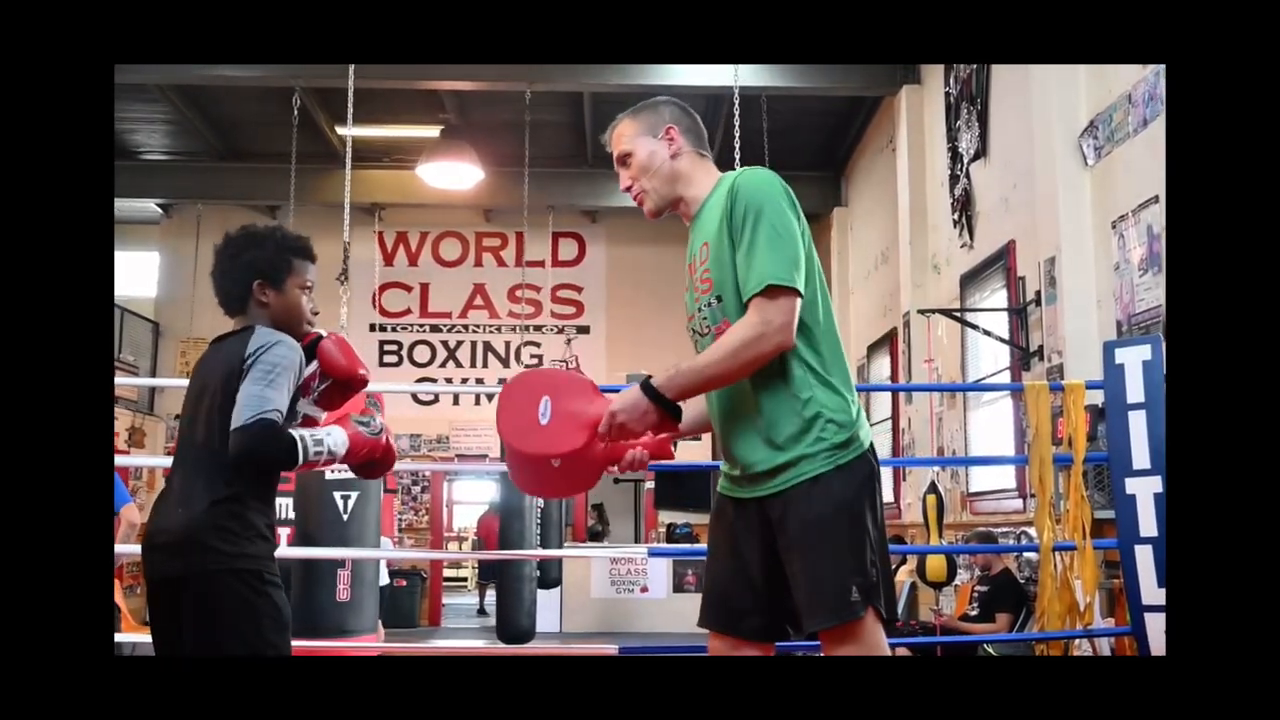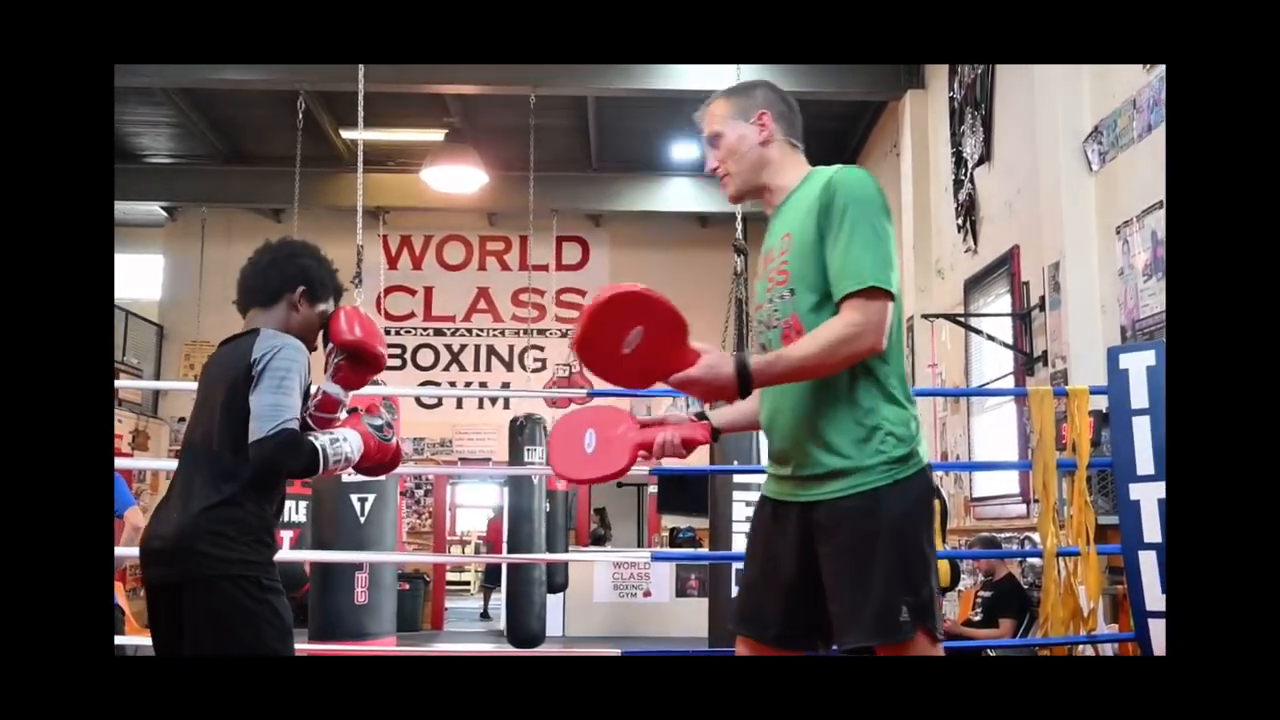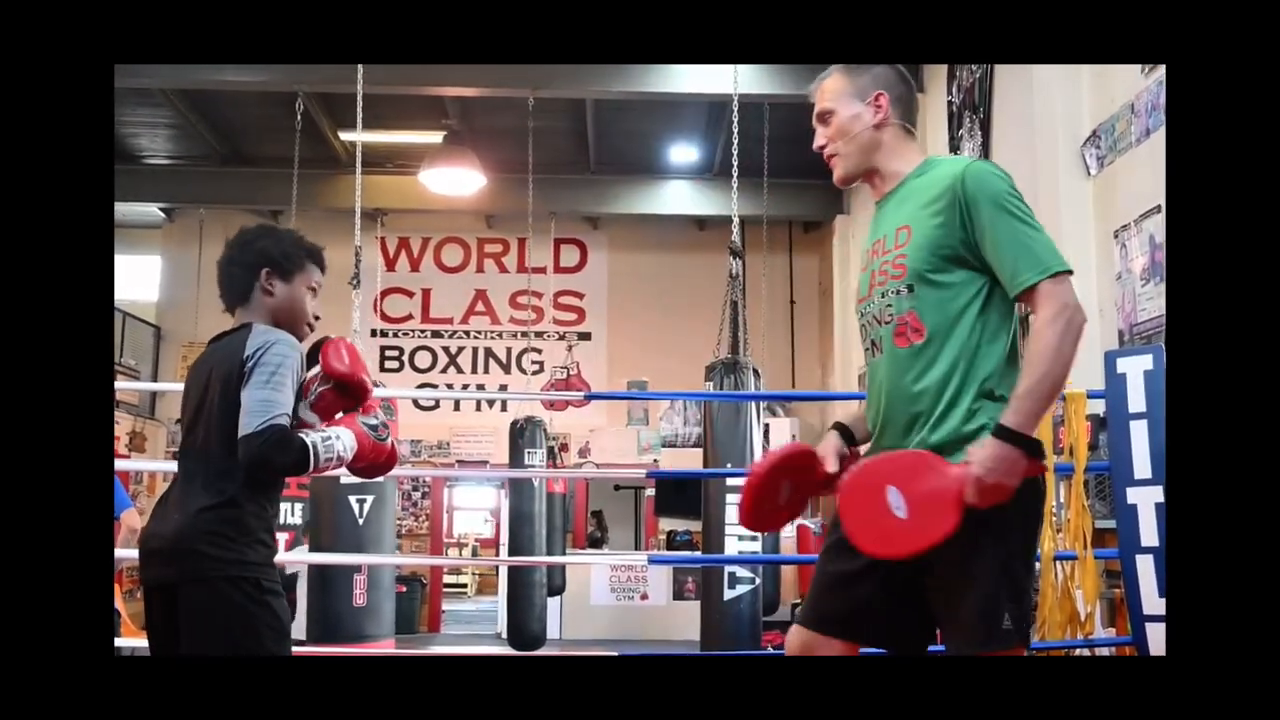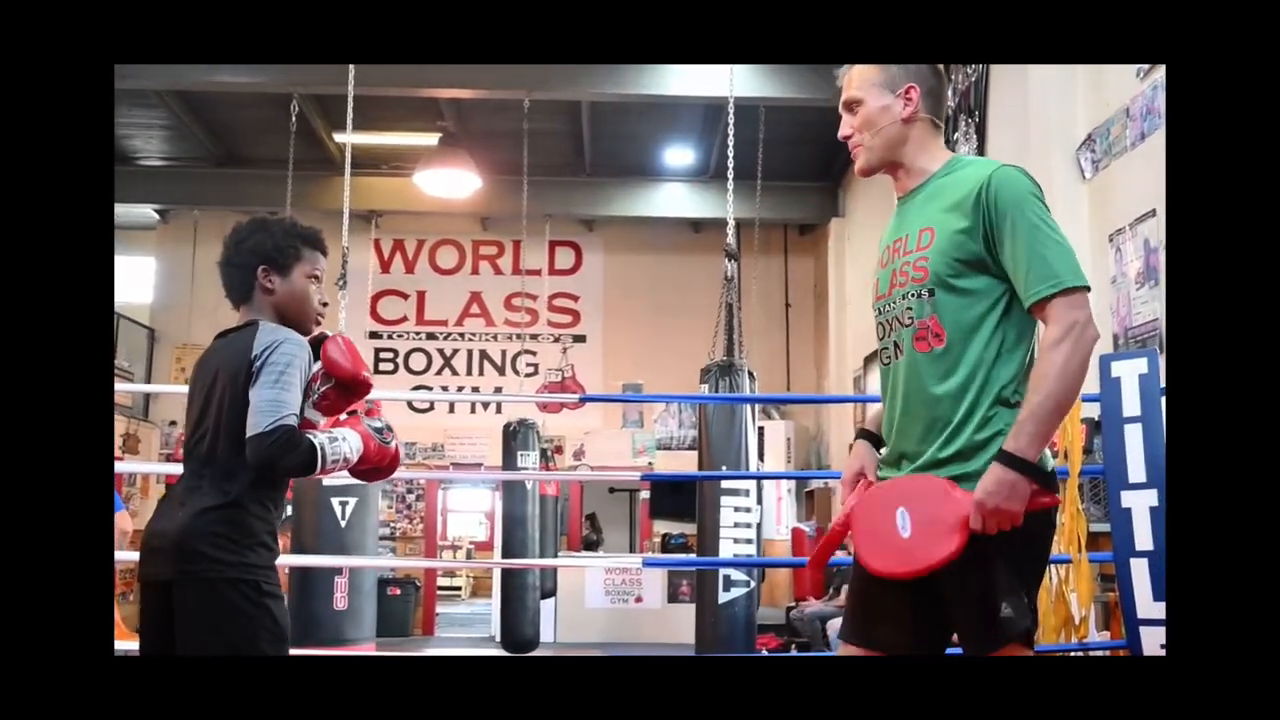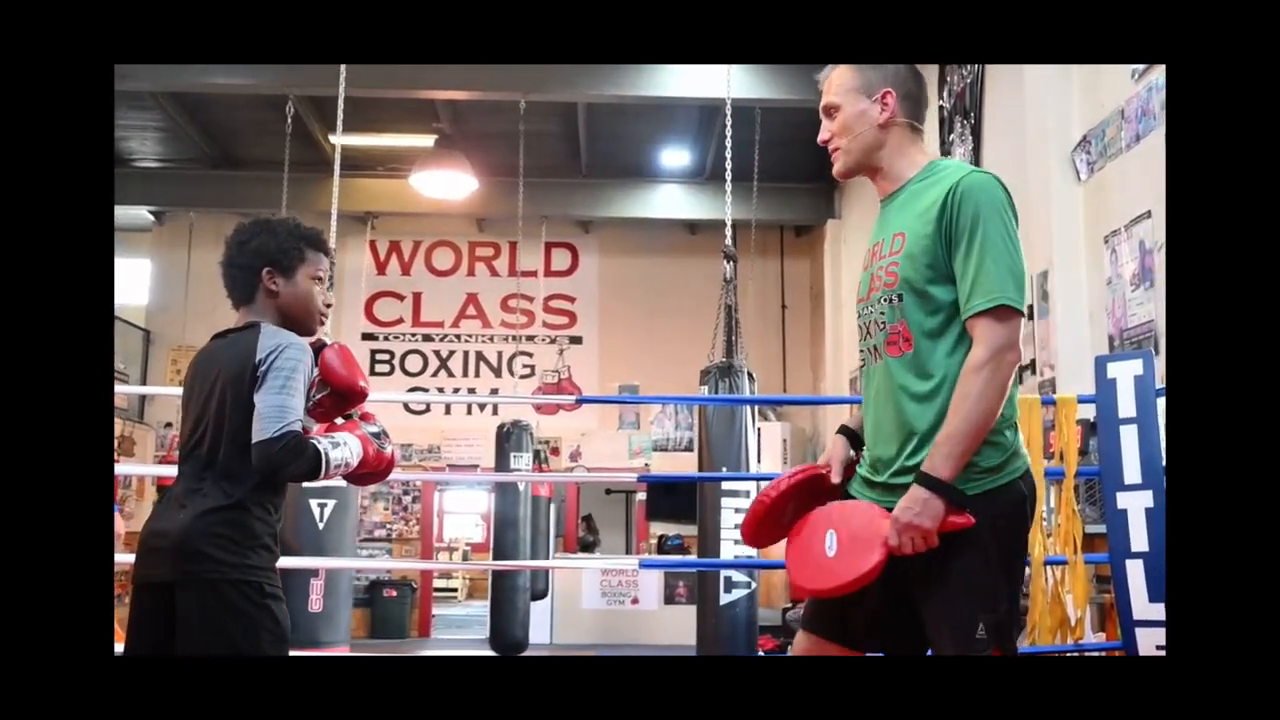
dt=0.5s
person 1, frame 1
left shoulder: (751, 190)
right shoulder: (701, 237)
left elbow: (772, 329)
left wrist: (655, 394)
right wrist: (658, 425)
left hip: (818, 463)
right hip: (745, 480)
left knee: (850, 637)
right knee: (732, 643)
person 1, frame 2
left shoulder: (842, 188)
right shoulder: (777, 232)
left elbow: (867, 329)
left wrist: (741, 375)
right wrist: (707, 421)
left hip: (869, 478)
right hip: (790, 488)
left knee: (906, 647)
right knee: (760, 646)
person 1, frame 3
left shoulder: (967, 182)
right shoulder: (881, 223)
left elbow: (1060, 310)
left wrist: (1010, 436)
right wrist: (845, 434)
left hip: (978, 486)
left knee: (992, 649)
right knee: (811, 645)
person 1, frame 4
left shoulder: (993, 186)
right shoulder: (898, 224)
left elbow: (1072, 325)
left wrist: (1014, 460)
right wrist: (870, 438)
left hip: (990, 488)
left knee: (998, 648)
right knee: (864, 647)
person 1, frame 5
left shoulder: (966, 192)
right shoulder: (888, 220)
left elbow: (997, 348)
left wrist: (934, 482)
right wrist: (852, 434)
left hip: (967, 493)
right hip: (876, 492)
right knee: (816, 647)
person 2, frame 1
left shoulder: (214, 357)
right shoulder: (275, 347)
right elbow: (255, 443)
left wrist: (314, 404)
right wrist: (344, 437)
left hip: (169, 542)
right hip: (226, 549)
person 2, frame 2
left shoulder: (225, 357)
right shoulder: (281, 348)
right elbow: (277, 452)
left wrist: (340, 384)
right wrist: (356, 440)
left hip: (168, 546)
right hip: (225, 553)
person 2, frame 3
left shoulder: (211, 357)
right shoulder: (275, 344)
right elbow: (266, 448)
left wrist: (316, 408)
right wrist: (349, 438)
left hip: (167, 545)
right hip: (225, 554)
person 2, frame 4
left shoulder: (215, 354)
right shoulder: (281, 344)
right elbow: (272, 449)
left wrist: (315, 409)
right wrist: (353, 440)
left hip: (168, 542)
right hip: (226, 552)
person 2, frame 5
left shoulder: (209, 355)
right shoulder: (284, 347)
right elbow: (275, 454)
left wrist: (308, 412)
right wrist: (352, 445)
left hip: (164, 544)
right hip: (227, 554)
